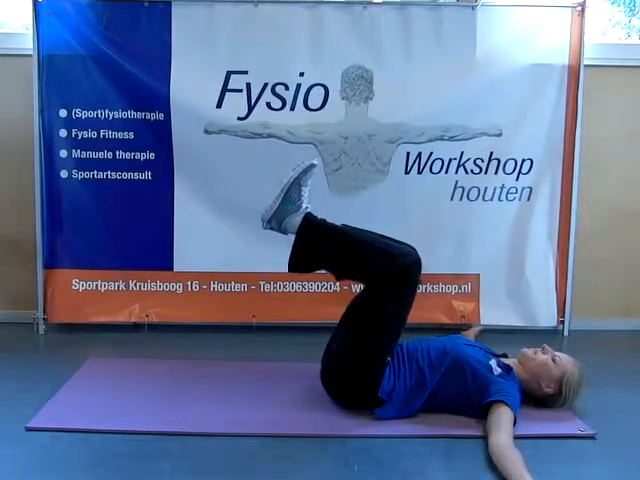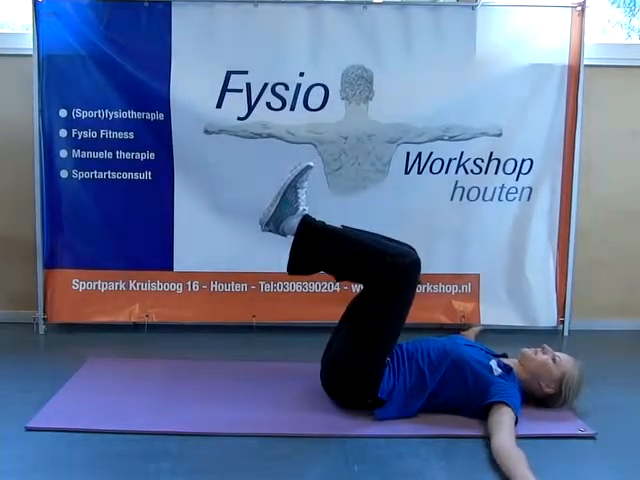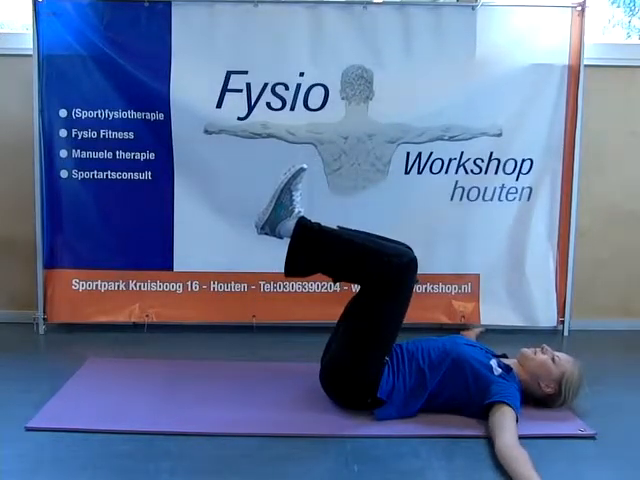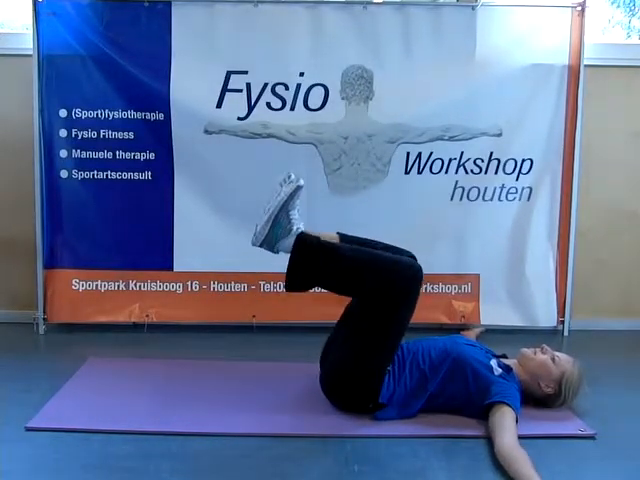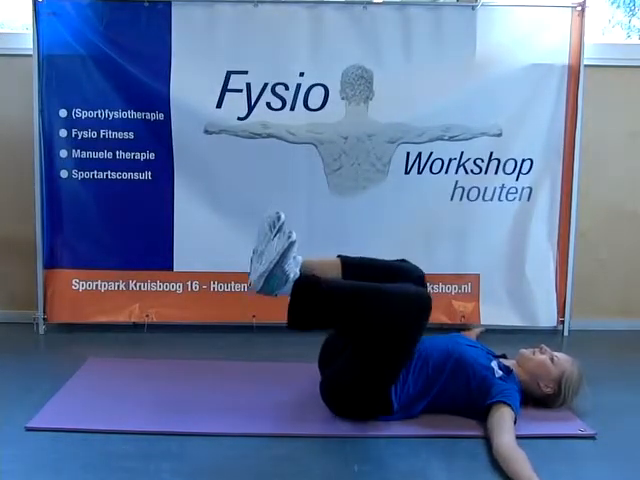
dt=0.5s
person 1, frame 1
left shoulder: (505, 389)
right shoulder: (494, 361)
left elbow: (500, 442)
left hip: (358, 381)
right hip: (362, 368)
left knee: (403, 264)
right knee: (400, 260)
left ankle: (297, 221)
right ankle: (297, 219)
person 1, frame 2
left shoulder: (506, 389)
right shoulder: (495, 361)
left elbow: (503, 443)
left hip: (356, 382)
right hip: (353, 368)
left knee: (401, 264)
right knee: (399, 260)
left ankle: (296, 224)
right ankle: (296, 221)
person 1, frame 3
left shoulder: (505, 388)
right shoulder: (491, 360)
left elbow: (506, 443)
left hip: (356, 382)
right hip: (349, 366)
left knee: (398, 263)
right knee: (396, 259)
left ankle: (293, 226)
right ankle: (292, 224)
person 1, frame 4
left shoulder: (505, 389)
right shoulder: (491, 360)
left elbow: (506, 443)
left hip: (355, 384)
left knee: (404, 274)
right knee: (400, 264)
left ankle: (293, 242)
right ankle: (292, 235)
person 1, frame 5
left shoulder: (505, 389)
right shoulder: (488, 357)
left elbow: (504, 443)
left hip: (356, 391)
left knee: (412, 300)
right knee: (408, 277)
left ankle: (290, 284)
right ankle: (292, 269)
person 2, frame 1
left shoulder: (324, 133)
right shoulder: (390, 132)
left elbow: (268, 129)
right elbow: (443, 131)
left wrist: (221, 127)
right wrist: (485, 130)
person 2, frame 2
left shoulder: (324, 133)
right shoulder: (390, 132)
left elbow: (268, 129)
right elbow: (443, 132)
left wrist: (220, 127)
right wrist: (485, 130)
person 2, frame 3
left shoulder: (324, 132)
right shoulder: (389, 132)
left elbow: (267, 130)
right elbow: (443, 132)
left wrist: (220, 127)
right wrist: (486, 130)
person 2, frame 4
left shoulder: (324, 133)
right shoulder: (389, 133)
left elbow: (268, 130)
right elbow: (442, 131)
left wrist: (220, 127)
right wrist: (485, 131)
person 2, frame 5
left shoulder: (323, 133)
right shoulder: (389, 132)
left elbow: (267, 129)
right elbow: (443, 132)
left wrist: (221, 127)
right wrist: (485, 130)
